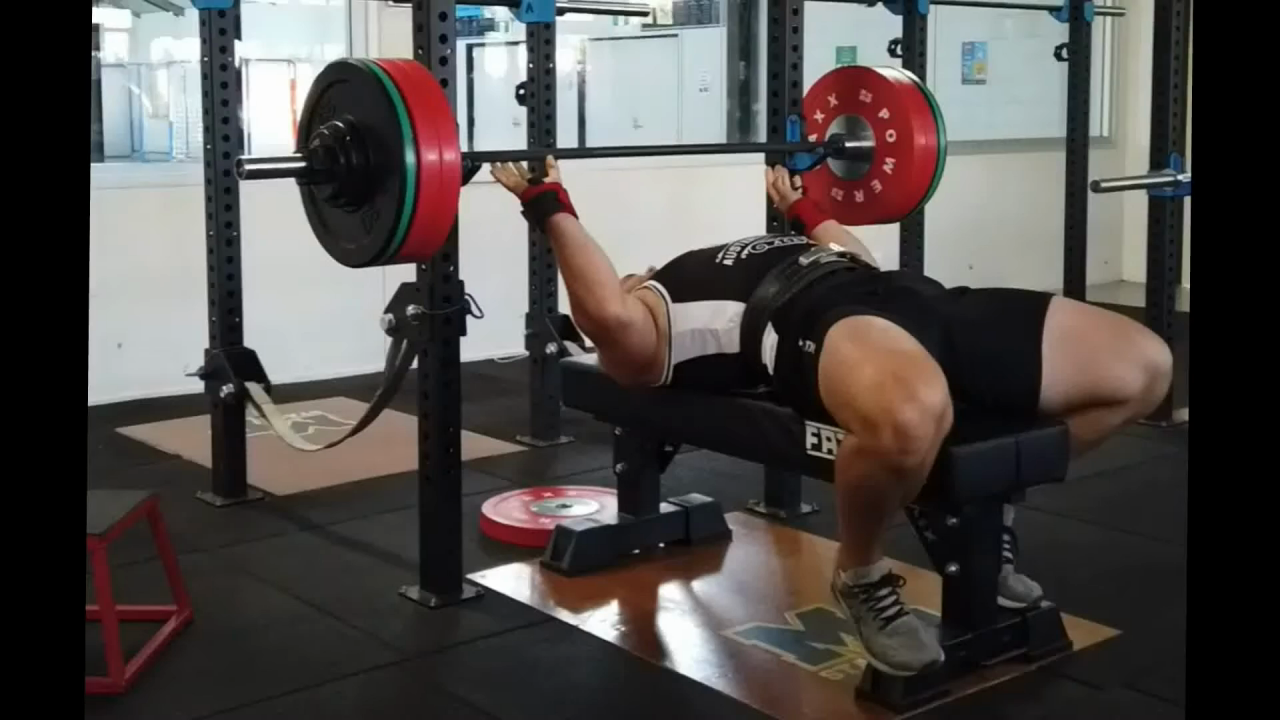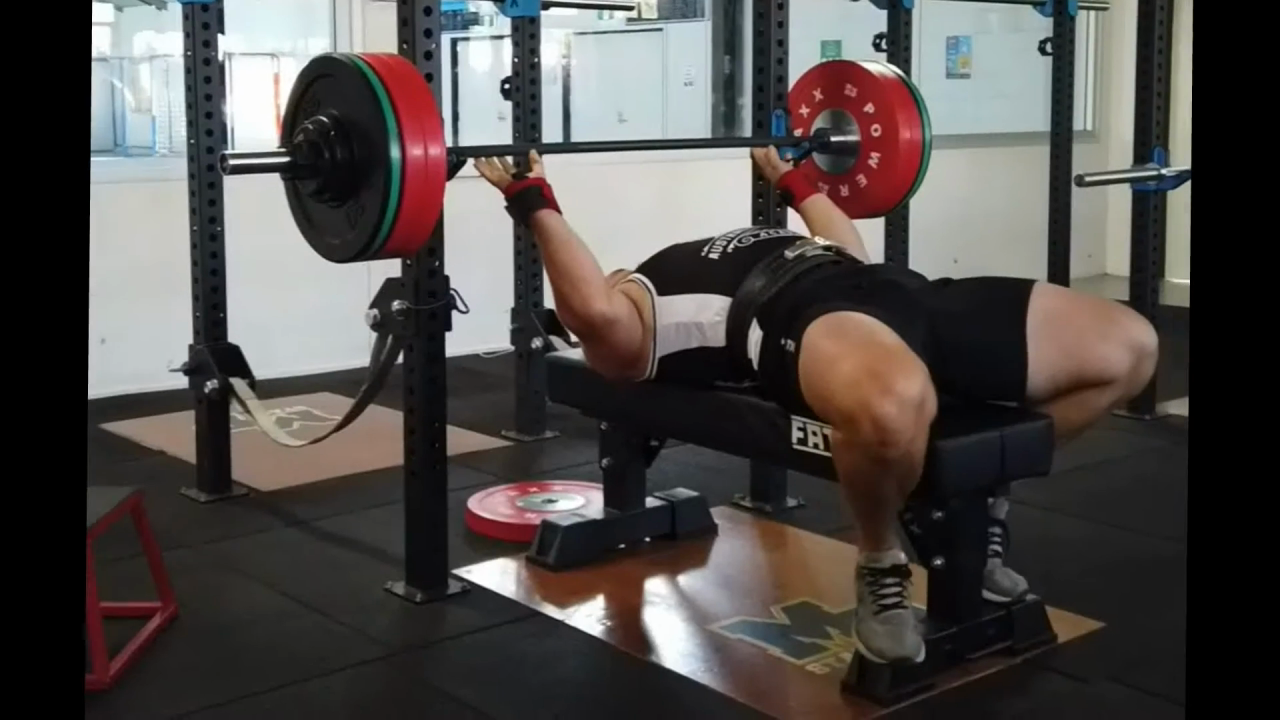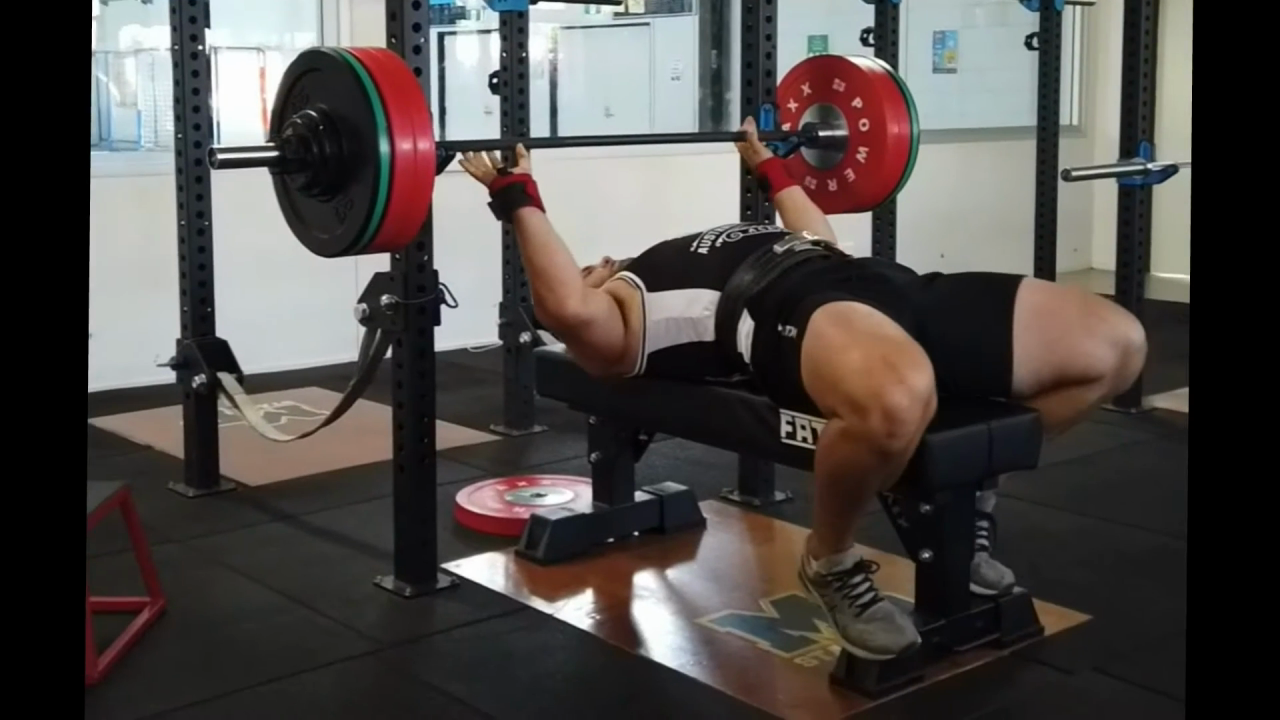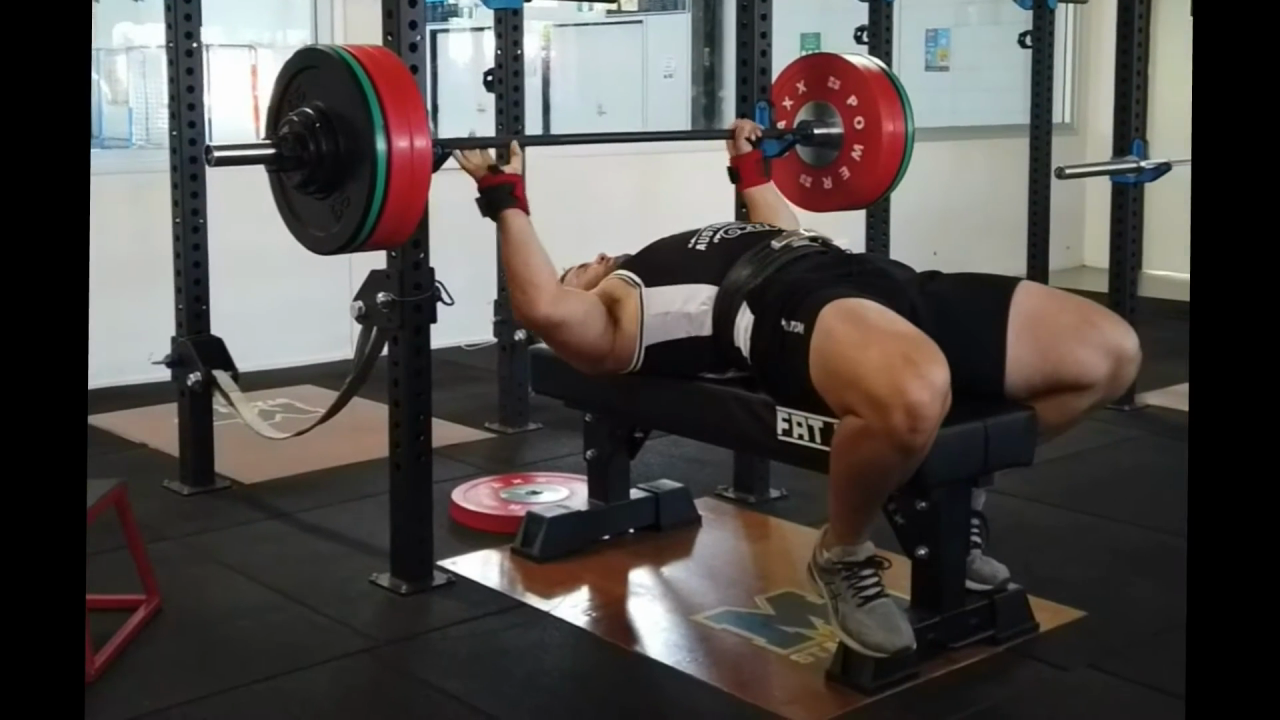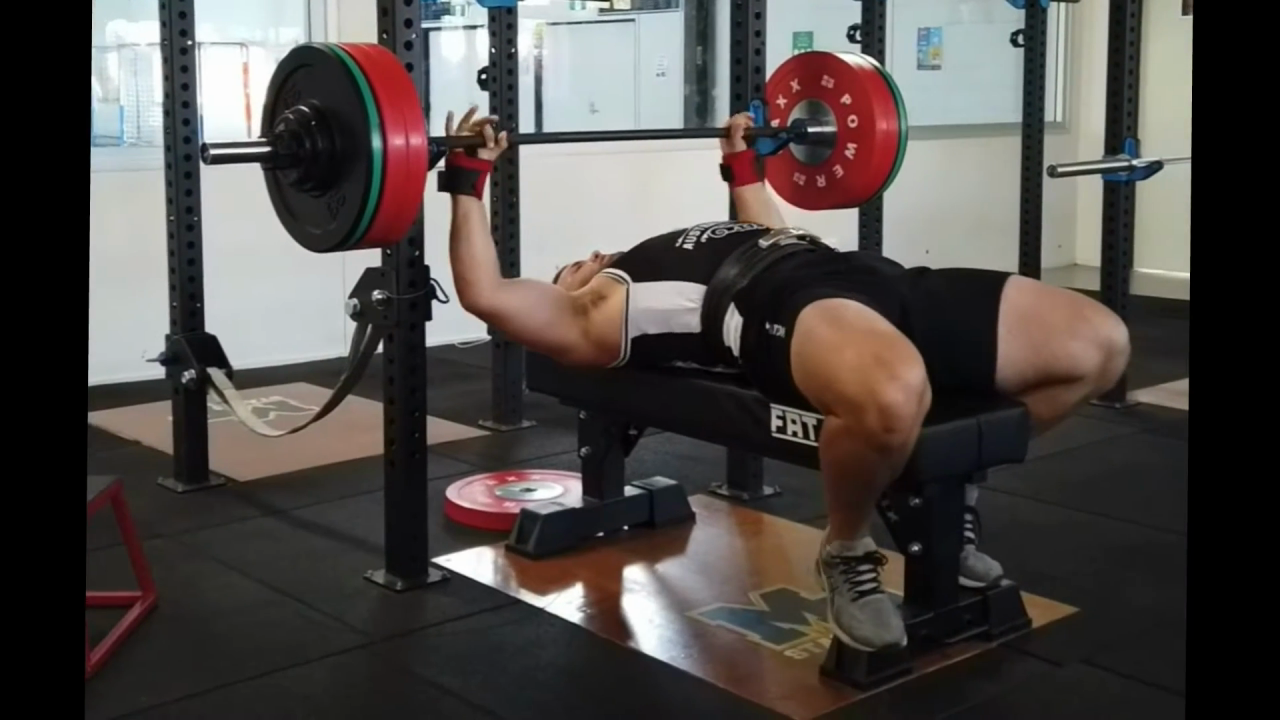
dt=0.4s
person 1, frame 1
left shoulder: (723, 281)
right shoulder: (637, 342)
left elbow: (858, 268)
right elbow: (606, 310)
left wrist: (799, 206)
right wrist: (548, 205)
left knee: (1143, 366)
right knee: (910, 416)
right ankle: (860, 576)
person 1, frame 2
left shoulder: (711, 278)
right shoulder: (625, 335)
left elbow: (850, 253)
right elbow: (592, 308)
left wrist: (790, 178)
right wrist: (532, 201)
left knee: (1128, 346)
right knee: (894, 407)
left ankle: (980, 497)
right ankle: (881, 562)
person 1, frame 3
left shoulder: (685, 274)
right shoulder: (612, 325)
left elbow: (817, 242)
right elbow: (566, 308)
left wrist: (768, 165)
right wrist: (515, 196)
left knee: (1116, 344)
right knee: (896, 401)
left ankle: (966, 494)
right ankle: (830, 562)
person 1, frame 4
left shoulder: (664, 276)
right shoulder: (604, 326)
left elbow: (778, 238)
right elbow: (542, 308)
left wrist: (748, 165)
right wrist: (505, 195)
left knee: (1110, 351)
right knee: (915, 396)
right ankle: (843, 554)
person 1, frame 5
left shoulder: (653, 271)
right shoulder: (590, 322)
left elbow: (763, 239)
right elbow: (486, 295)
left wrist: (740, 163)
right wrist: (468, 179)
left knee: (1100, 345)
right knee: (893, 397)
right ankle: (846, 552)
